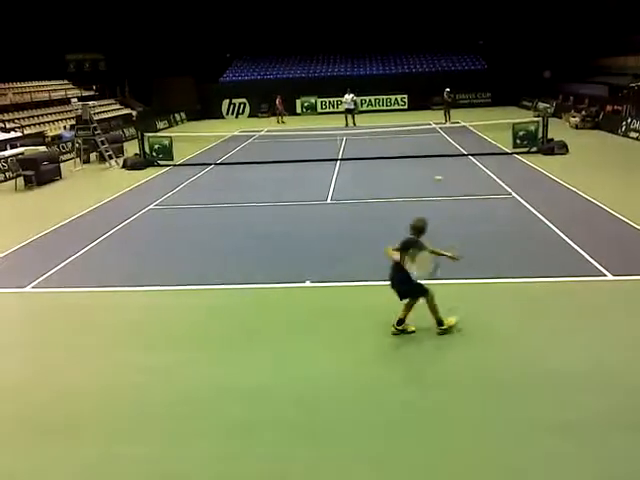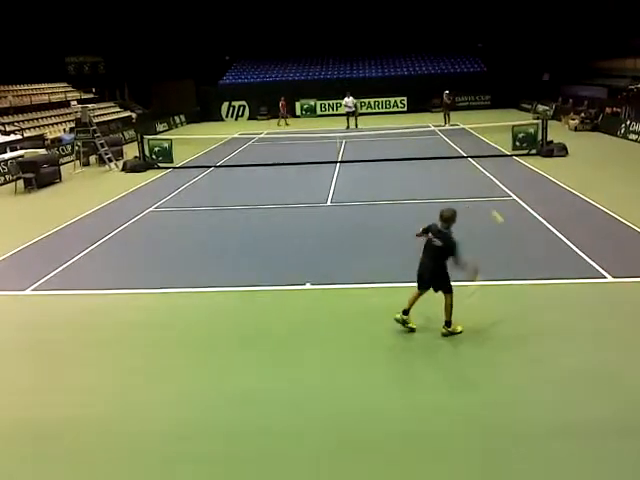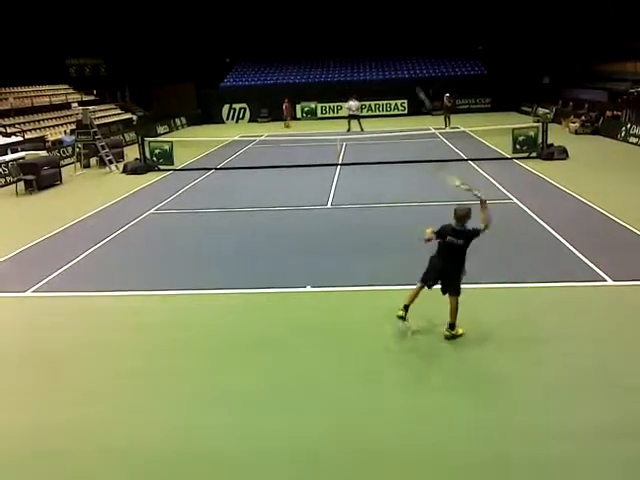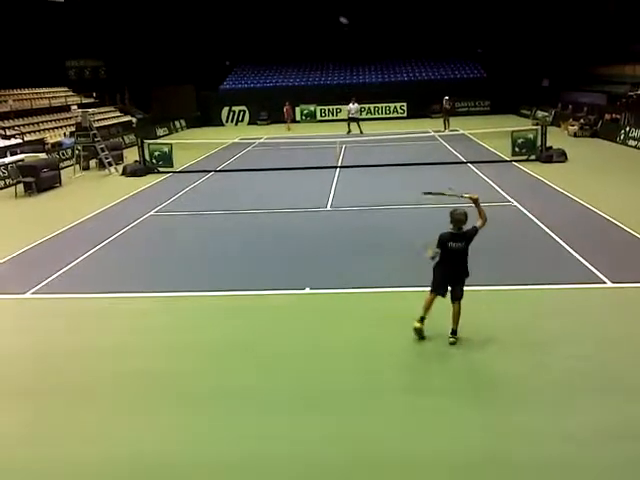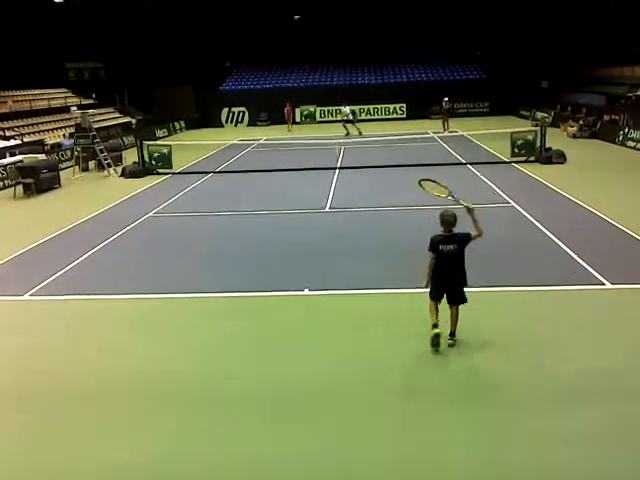
dt=0.3s
person 1, frame 1
left shoulder: (415, 242)
right shoulder: (408, 242)
left elbow: (430, 250)
right elbow: (389, 250)
left wrist: (447, 254)
right wrist: (396, 257)
left hip: (398, 277)
right hip: (401, 279)
left knee: (415, 297)
right knee: (429, 295)
left ankle: (399, 326)
right ankle: (441, 325)
person 1, frame 2
left shoulder: (432, 227)
right shoulder: (449, 241)
left elbow: (418, 234)
right elbow: (457, 262)
right wrist: (471, 269)
left hip: (423, 265)
right hip: (437, 269)
left knee: (420, 291)
right knee: (448, 294)
left ankle: (404, 315)
right ankle: (448, 327)
person 1, frame 3
left shoulder: (445, 228)
right shoulder: (469, 234)
left elbow: (428, 239)
right elbow: (485, 225)
left wrist: (429, 232)
right wrist: (484, 207)
left hip: (436, 264)
right hip: (453, 269)
left knee: (421, 285)
right knee: (454, 297)
left ankle: (404, 310)
right ankle: (451, 329)
person 1, frame 4
left shoulder: (443, 237)
right shoulder: (468, 235)
left elbow: (435, 255)
right elbow: (483, 221)
left wrist: (430, 254)
right wrist: (477, 204)
left hip: (442, 271)
right hip: (459, 273)
left knee: (433, 294)
right knee: (456, 302)
left ankle: (420, 322)
right ankle: (453, 334)
person 1, frame 5
left shoulder: (435, 240)
right shoulder: (461, 238)
left elbow: (432, 261)
right elbow: (479, 232)
left wrist: (428, 279)
right wrist: (472, 214)
left hip: (438, 277)
right hip: (456, 278)
left knee: (433, 301)
right knee: (454, 306)
left ankle: (435, 327)
right ankle: (452, 336)
